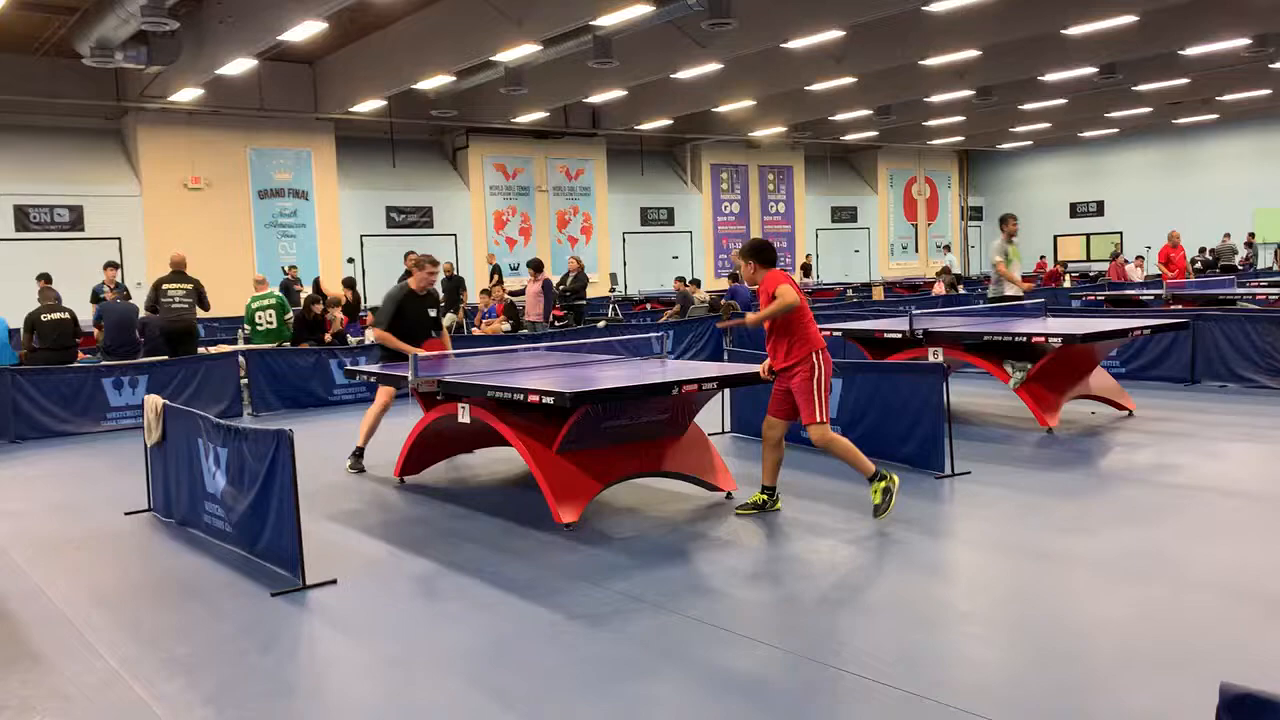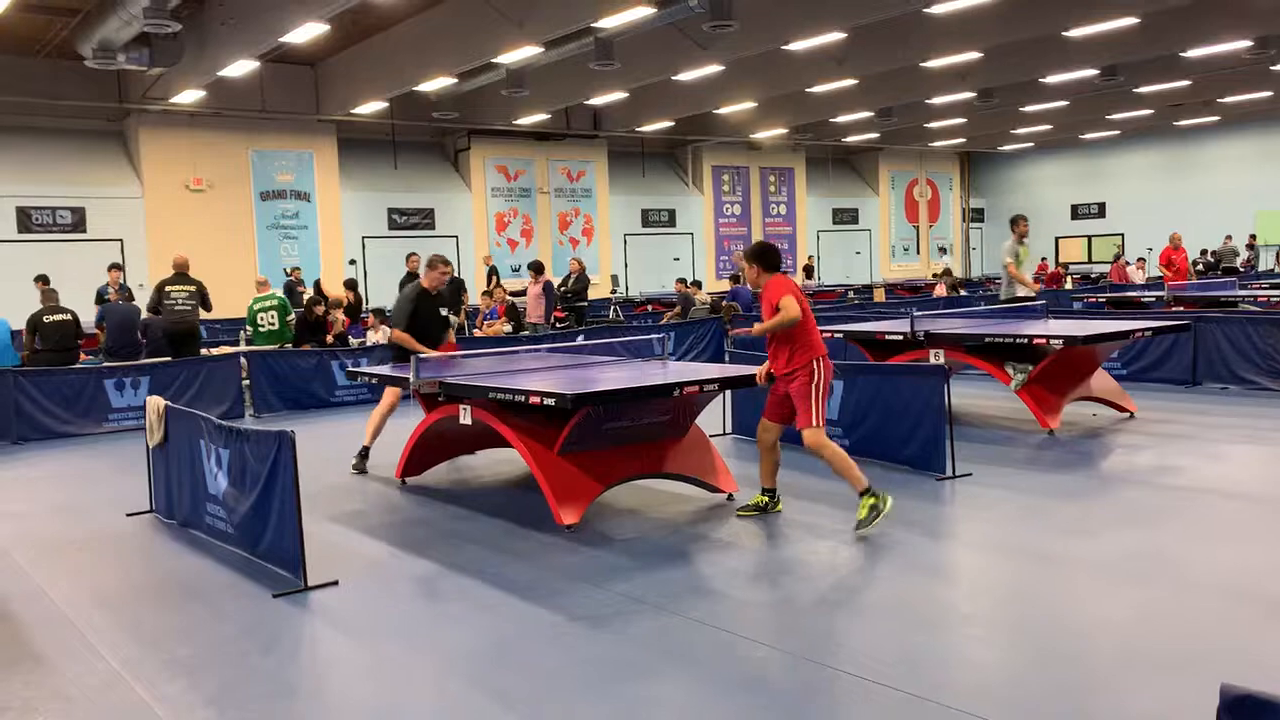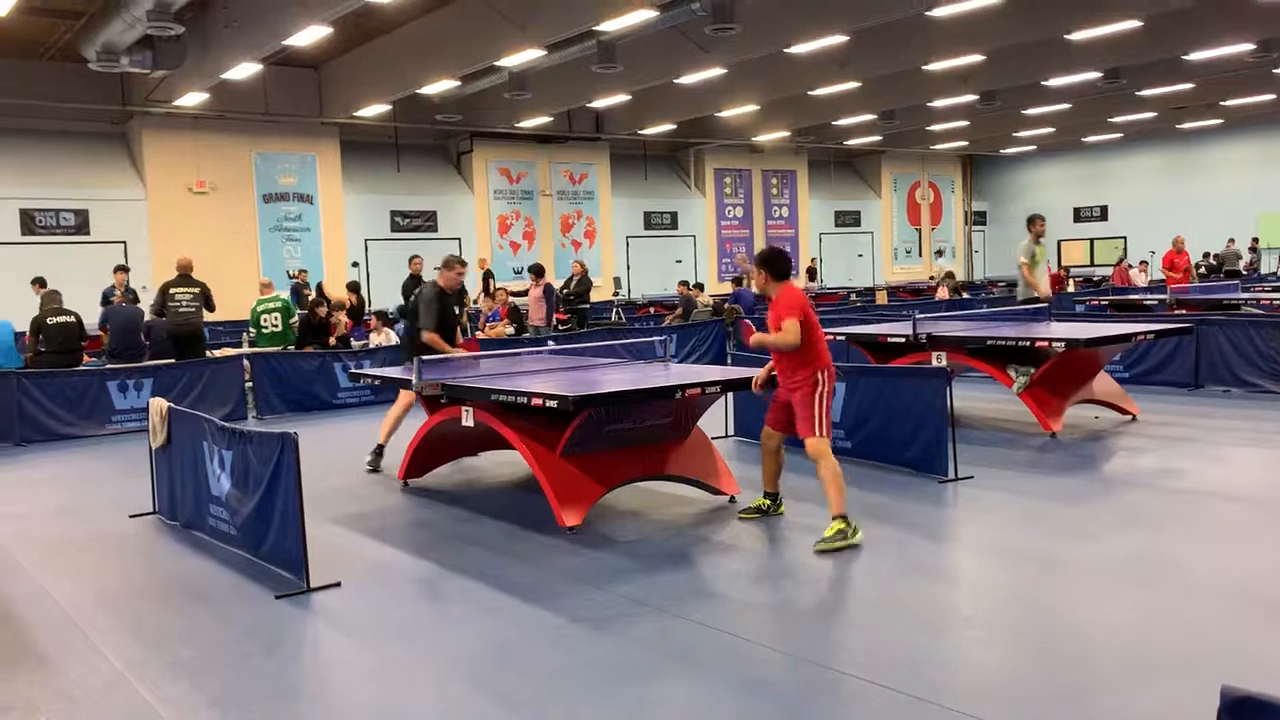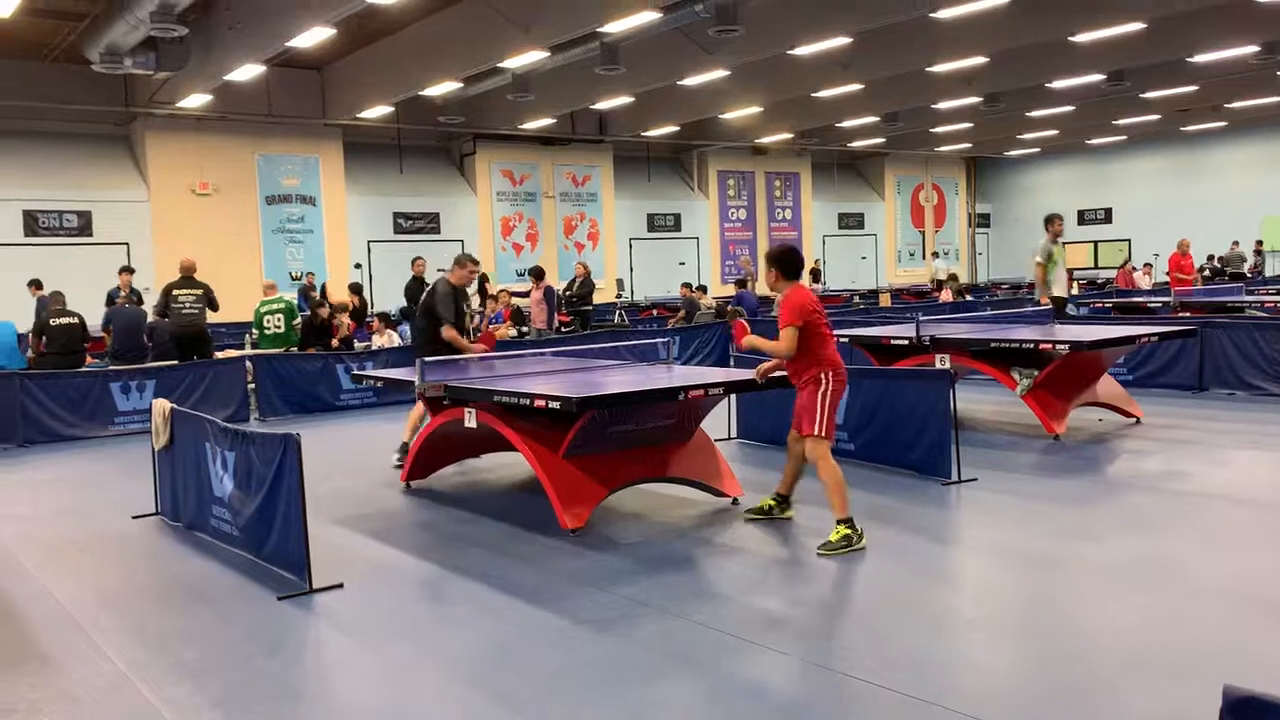
dt=0.1s
person 1, frame 1
left shoulder: (775, 279)
right shoulder: (768, 287)
left elbow: (791, 300)
left wrist: (757, 317)
right wrist: (771, 360)
left hip: (809, 364)
right hip: (788, 369)
left knee: (819, 433)
right knee: (771, 430)
left ankle: (880, 480)
right ankle: (769, 494)
person 1, frame 2
left shoulder: (779, 285)
right shoulder: (771, 291)
left elbow: (794, 315)
left wrist: (762, 327)
right wrist: (768, 363)
left hip: (809, 370)
right hip: (787, 374)
left knee: (814, 439)
right knee: (766, 434)
left ankle: (871, 497)
right ankle: (768, 496)
person 1, frame 3
left shoulder: (787, 299)
right shoulder: (780, 300)
left elbow: (791, 340)
left wrist: (760, 339)
right wrist: (767, 370)
left hip: (813, 381)
right hip: (791, 383)
left knee: (817, 448)
right knee: (769, 440)
left ankle: (843, 524)
right ankle: (770, 500)
person 1, frame 4
left shoulder: (794, 301)
right shoulder: (797, 297)
left elbow: (786, 348)
left wrist: (754, 341)
right wrist: (773, 364)
left hip: (823, 380)
right hip: (809, 380)
left knee: (816, 451)
right knee: (795, 442)
left ankle: (847, 529)
right ankle: (780, 501)
person 2, frame 1
left shoulder: (433, 296)
right shoulder: (397, 296)
left elbow: (440, 330)
right elbow: (378, 333)
left wrist: (448, 354)
right wrist: (410, 350)
right hip: (397, 358)
right knee: (383, 400)
right ankle: (358, 453)
person 2, frame 2
left shoulder: (442, 295)
right shoulder: (410, 295)
left elbow: (446, 329)
right elbow: (397, 334)
right wrist: (427, 352)
left hip: (433, 357)
right hip: (406, 357)
right knee: (390, 401)
right ankle: (363, 453)
person 2, frame 3
left shoulder: (452, 294)
right shoulder: (430, 294)
left elbow: (454, 326)
right elbow: (427, 336)
left wrist: (459, 348)
right wrist: (453, 352)
left hip: (437, 355)
right hip: (418, 356)
right knee: (407, 401)
right ankle: (378, 451)
person 2, frame 4
left shoulder: (460, 291)
right shoulder: (443, 291)
right elbow: (448, 332)
left wrist: (470, 348)
right wrist: (470, 348)
left hip: (449, 353)
right hip: (431, 353)
right ankle: (404, 447)
